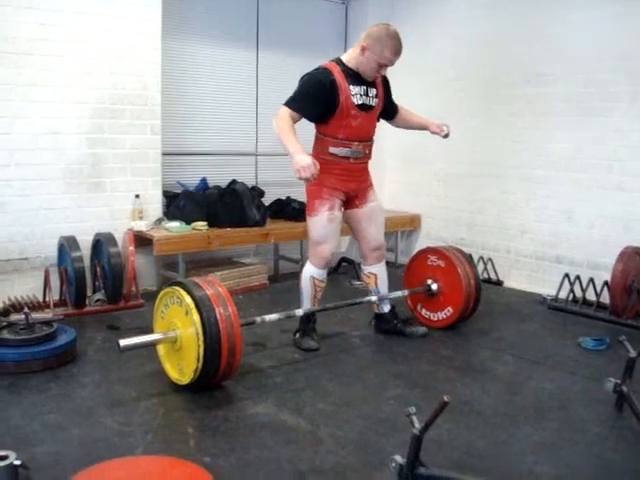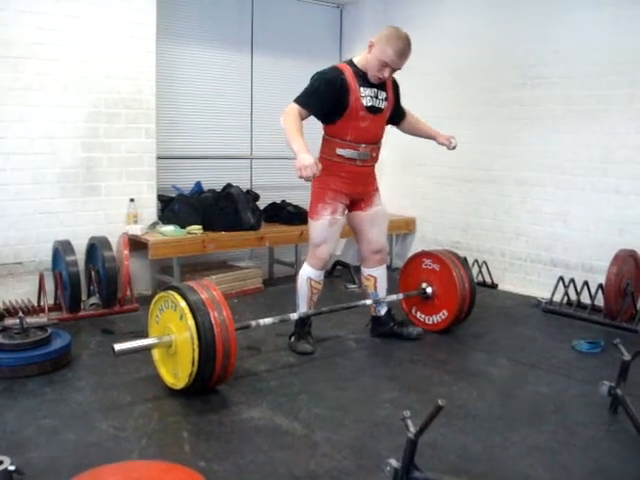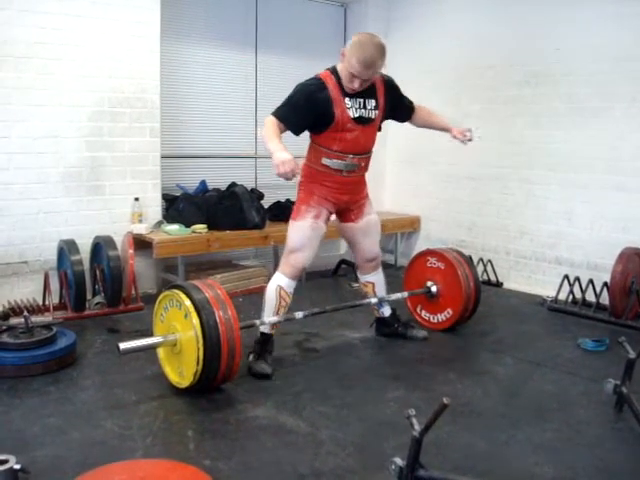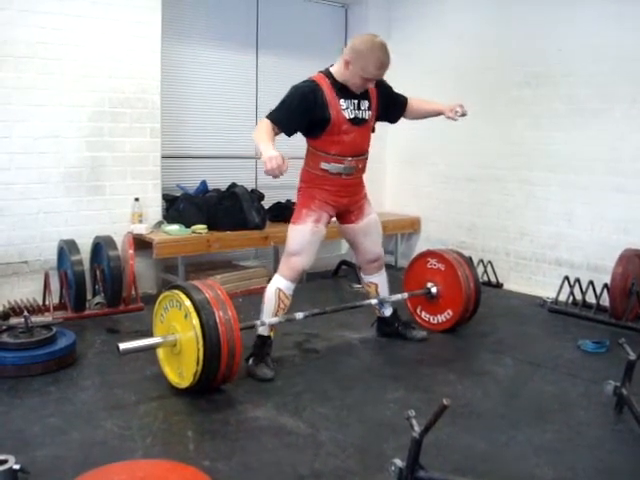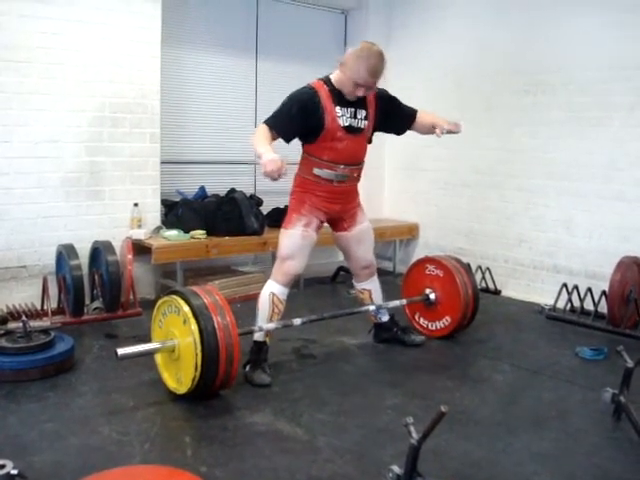
dt=1s
person 1, frame 1
left shoulder: (379, 83)
right shoulder: (323, 79)
left elbow: (393, 114)
right elbow: (283, 117)
left wrist: (428, 124)
right wrist: (298, 154)
left hip: (361, 180)
right hip: (327, 180)
left knee: (376, 249)
right knee: (322, 254)
left ankle: (385, 316)
right ankle: (305, 324)
person 1, frame 2
left shoulder: (389, 86)
right shoulder: (334, 79)
left elbow: (401, 118)
right elbow: (291, 114)
left wrist: (435, 134)
right wrist: (302, 152)
left hip: (367, 182)
right hip: (333, 181)
left knee: (377, 251)
right knee: (320, 256)
left ankle: (381, 318)
right ankle: (300, 327)
person 1, frame 3
left shoulder: (384, 88)
right shoulder: (315, 90)
left elbow: (411, 112)
right elbow: (271, 125)
left wrist: (449, 128)
right wrist: (279, 152)
left hip: (356, 190)
right hip: (318, 188)
left knee: (370, 258)
right knee: (293, 263)
left ankle: (386, 320)
right ankle: (263, 343)
person 1, frame 4
left shoulder: (375, 89)
right shoulder: (310, 92)
left elbow: (406, 107)
right elbow: (265, 126)
left wrist: (442, 108)
right wrist: (268, 150)
left hip: (355, 192)
right hip: (317, 193)
left knee: (374, 258)
right knee: (293, 267)
left ankle: (387, 320)
right ankle: (261, 347)
person 1, frame 5
left shoulder: (376, 100)
right shoulder: (309, 98)
left elbow: (413, 119)
right elbow: (264, 131)
left wrist: (439, 123)
right wrist: (266, 153)
left hip: (348, 200)
right hip: (310, 197)
left knee: (366, 266)
right knee: (285, 271)
left ankle: (384, 326)
right ankle: (257, 352)
